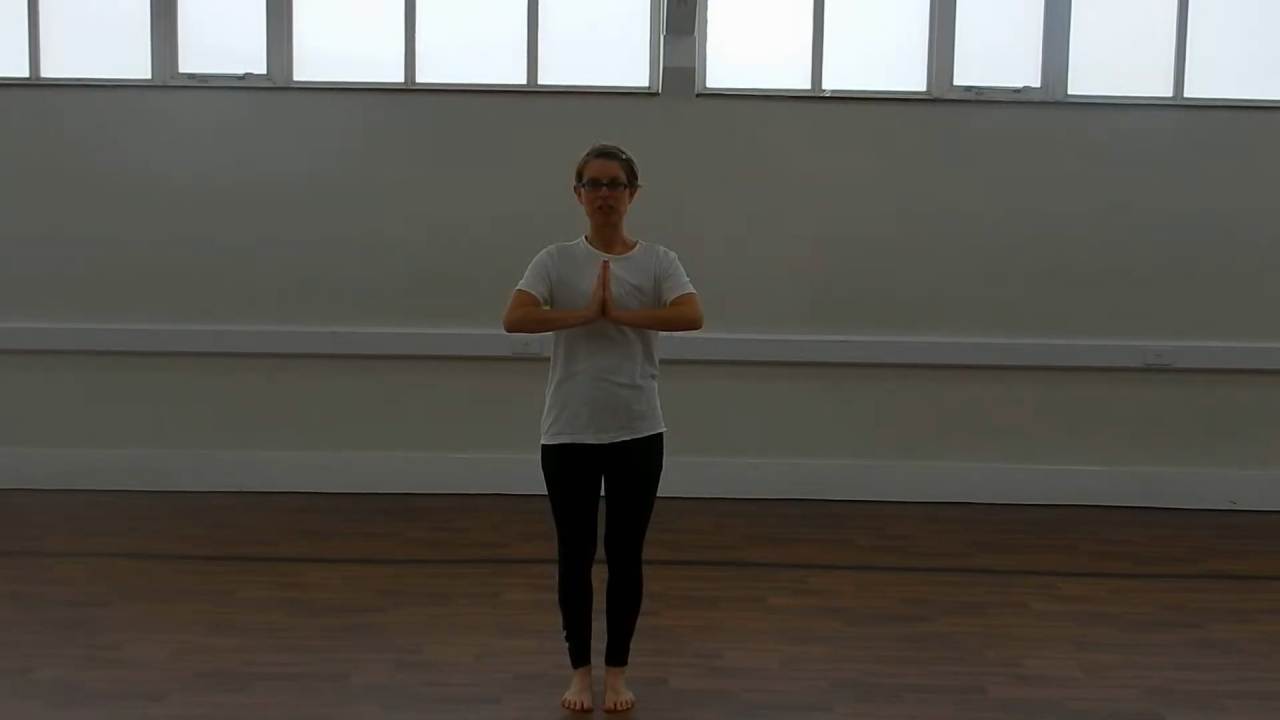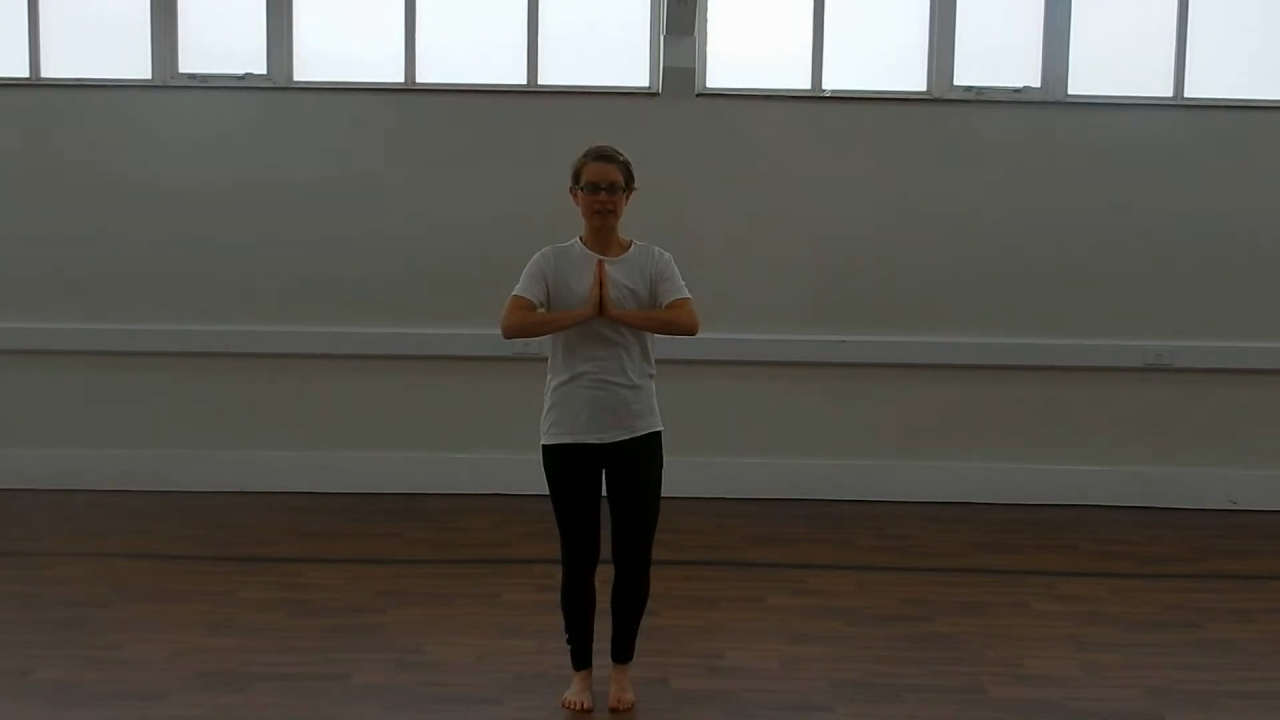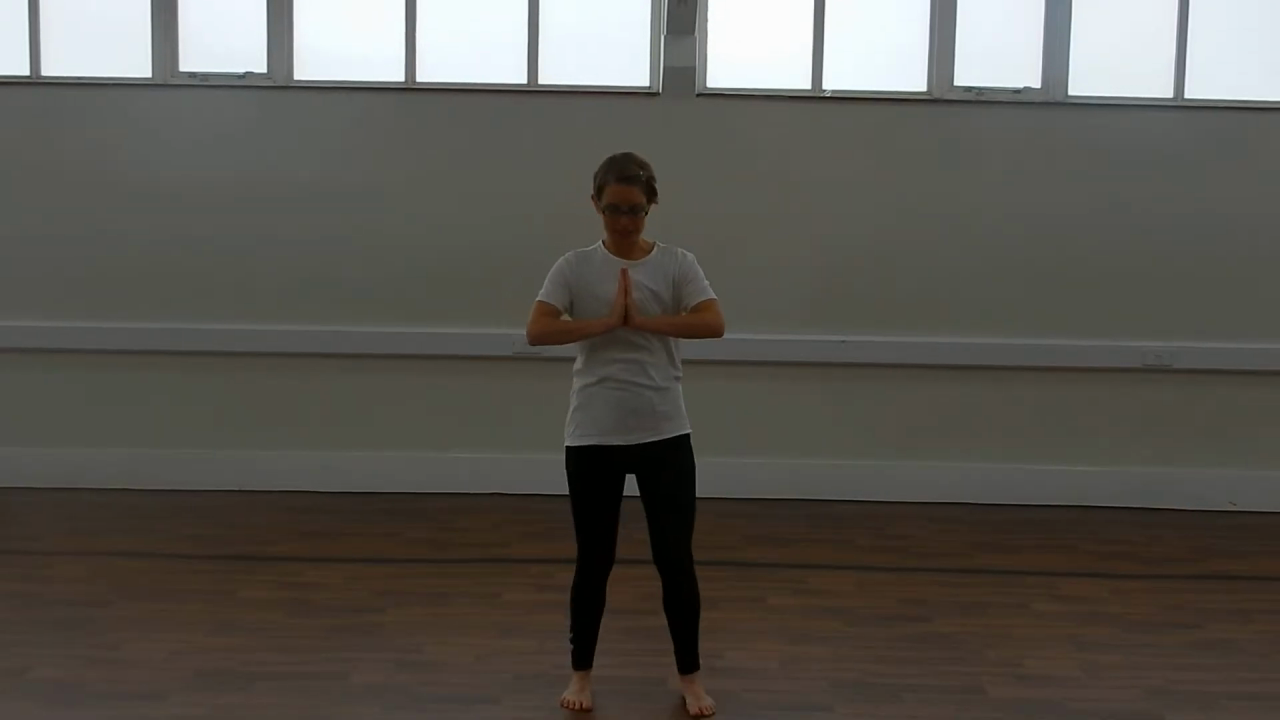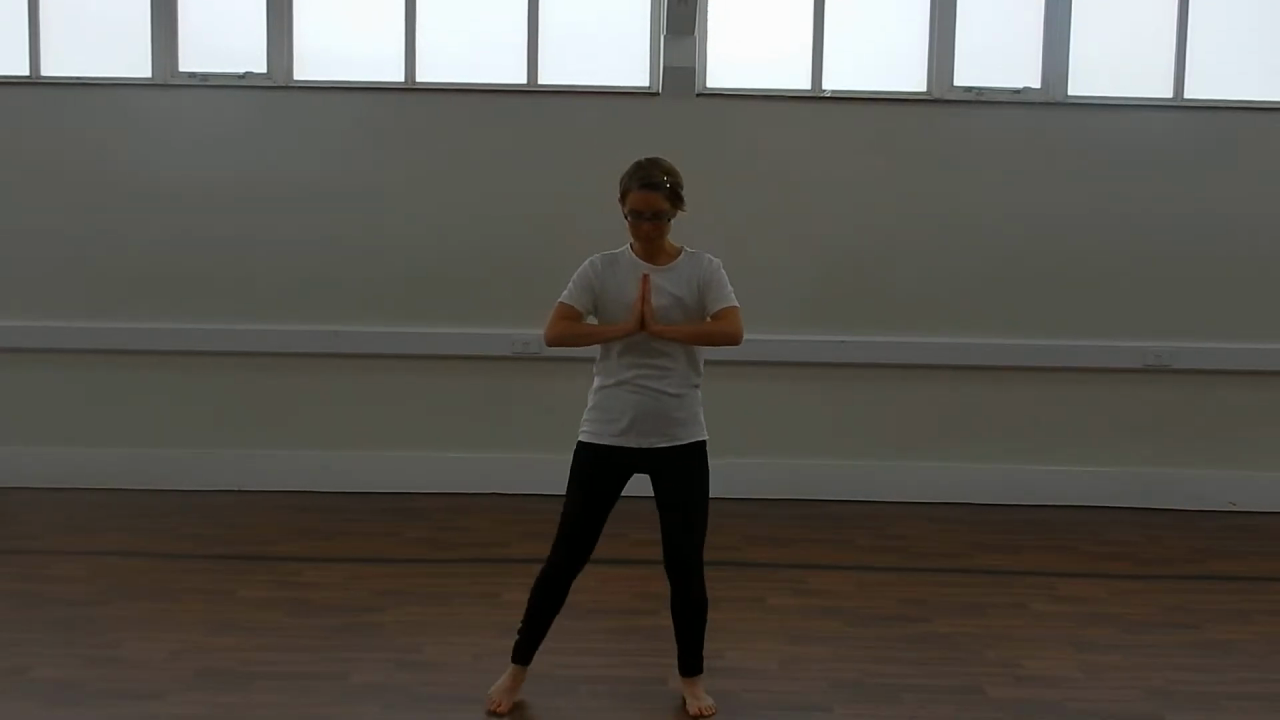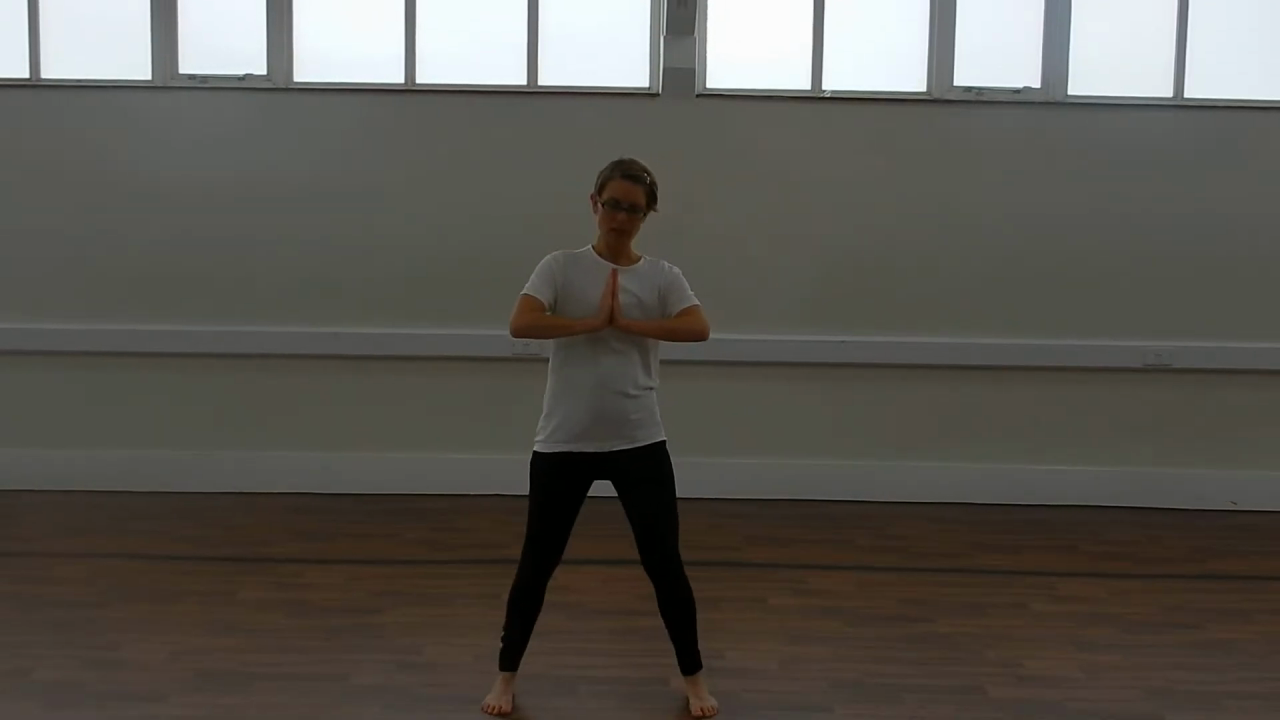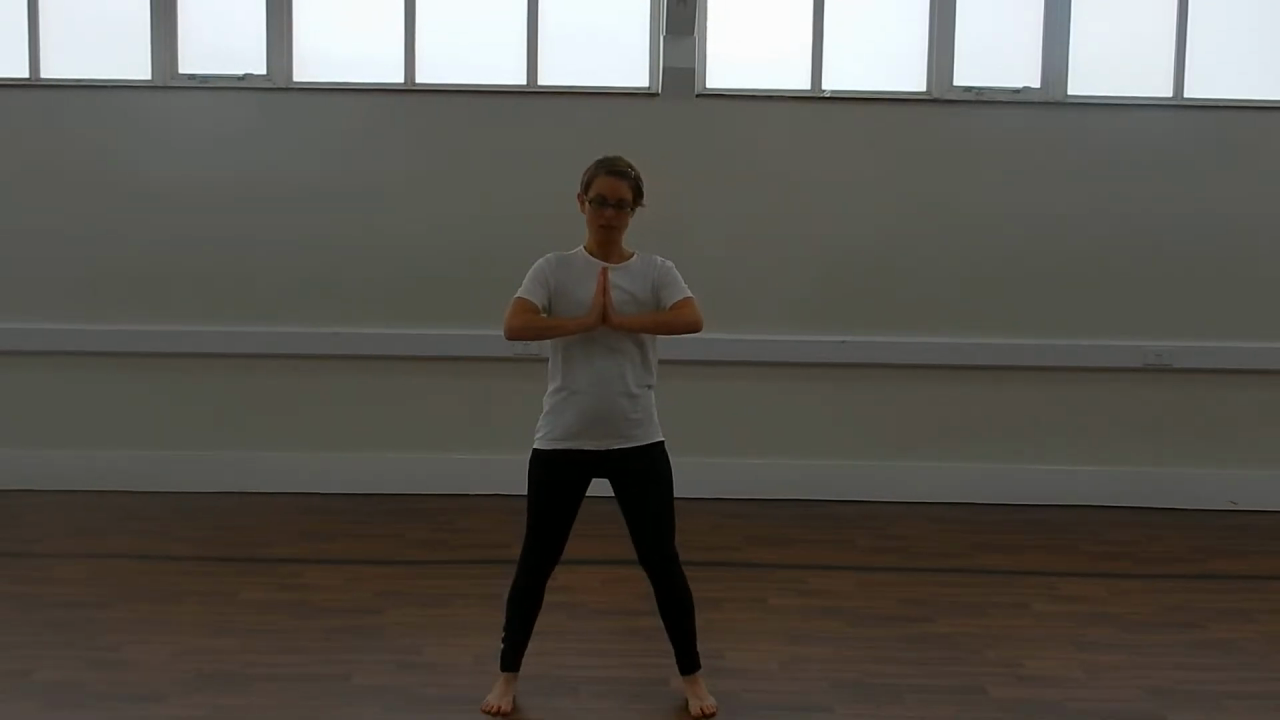
dt=0.4s
person 1, frame 1
left shoulder: (657, 261)
right shoulder: (556, 260)
left elbow: (692, 317)
right elbow: (514, 319)
left wrist: (619, 313)
right wrist: (585, 313)
left hip: (636, 433)
right hip: (569, 434)
left knee: (625, 556)
right knee: (575, 556)
left ankle: (616, 672)
right ankle: (580, 671)
person 1, frame 2
left shoulder: (653, 261)
right shoulder: (551, 262)
left elbow: (687, 322)
right elbow: (512, 324)
left wrist: (617, 311)
right wrist: (582, 311)
left hip: (636, 431)
right hip: (570, 433)
left knee: (633, 558)
right knee: (579, 558)
left ankle: (621, 666)
right ankle: (581, 672)
person 1, frame 3
left shoulder: (676, 263)
right shoulder: (575, 266)
left elbow: (713, 323)
right elbow: (537, 331)
left wrist: (642, 320)
right wrist: (606, 321)
left hip: (664, 434)
right hip: (593, 436)
left knee: (675, 559)
right knee: (595, 561)
right ankle: (581, 671)
person 1, frame 4
left shoulder: (702, 269)
right shoulder: (600, 269)
left elbow: (731, 331)
right elbow: (554, 332)
left wrist: (660, 328)
right wrist: (625, 327)
left hip: (679, 439)
right hip: (607, 435)
left knee: (686, 565)
right knee: (567, 556)
right ankle: (516, 668)
person 1, frame 5
left shoulder: (662, 275)
right shoulder: (561, 266)
left elbow: (698, 328)
right elbow: (520, 323)
left wrist: (627, 322)
right wrist: (592, 321)
left hip: (639, 442)
right hip: (564, 442)
left knee: (665, 563)
right knee: (537, 562)
right ankle: (506, 675)
person 1, frame 6
left shoulder: (655, 270)
right shoulder: (554, 268)
left elbow: (692, 320)
right elbow: (514, 327)
left wrist: (619, 318)
right wrist: (585, 319)
left hip: (636, 440)
right hip: (562, 441)
left knee: (662, 562)
right knee: (536, 561)
